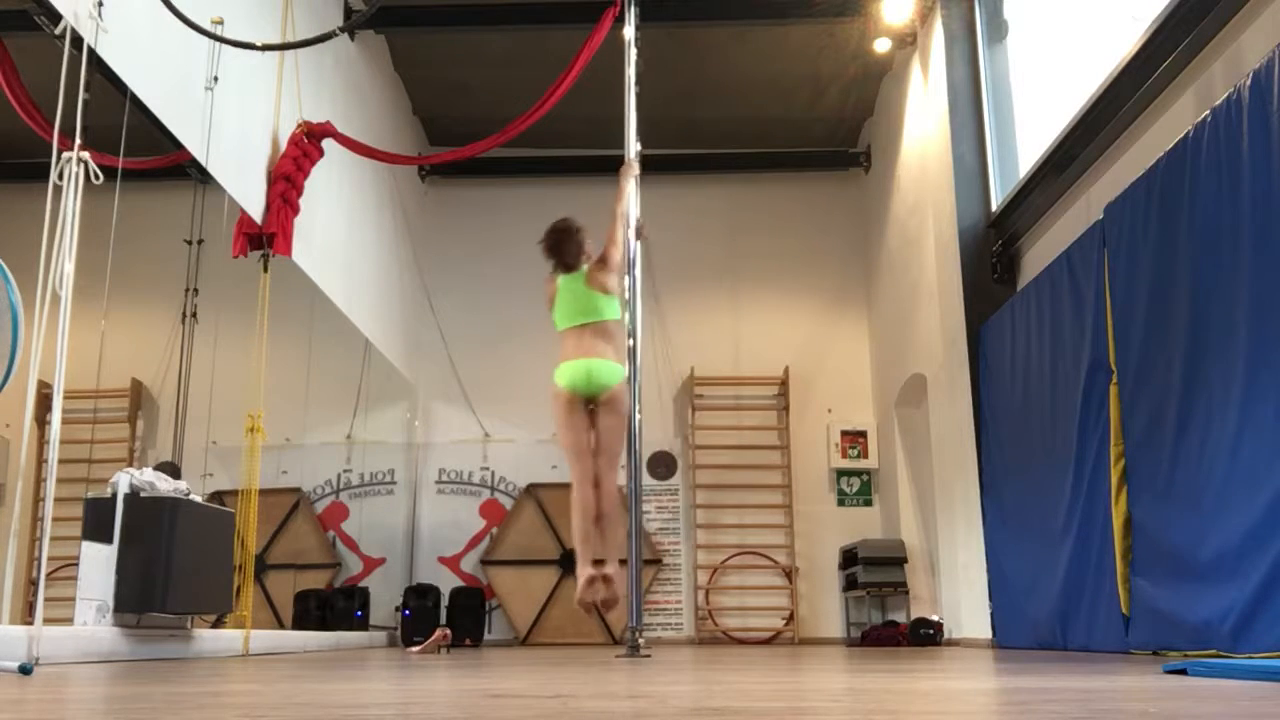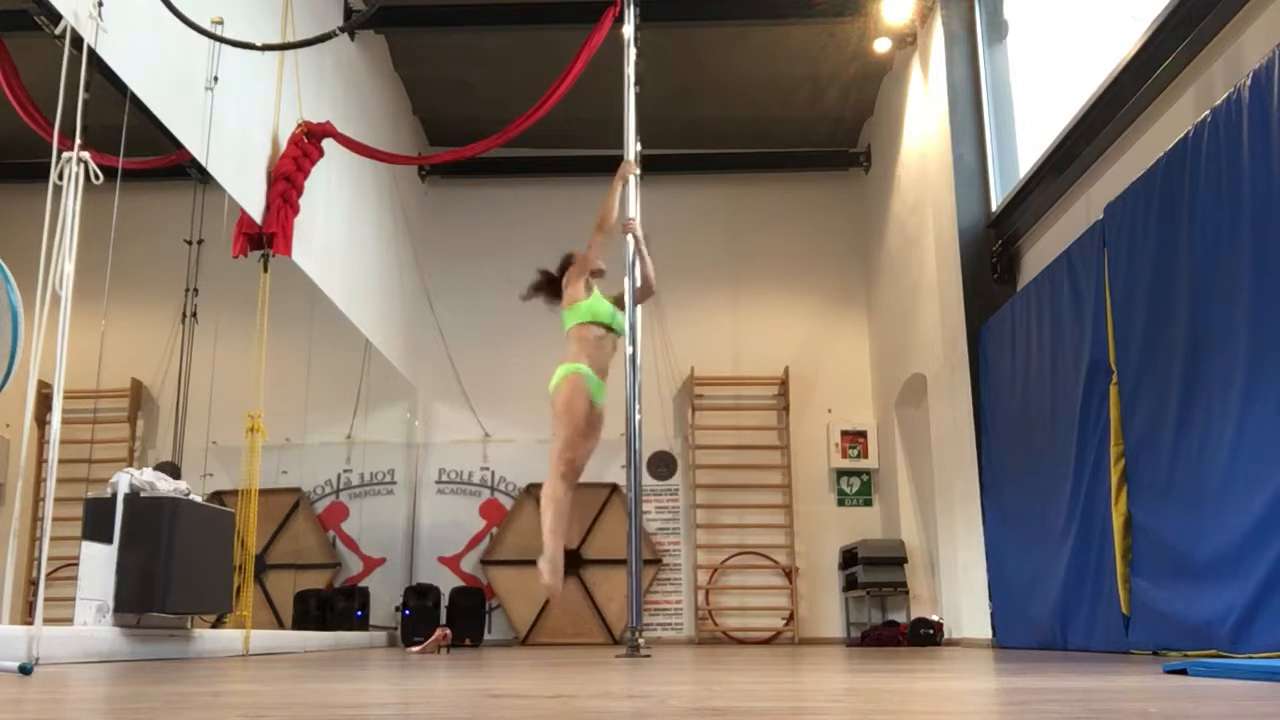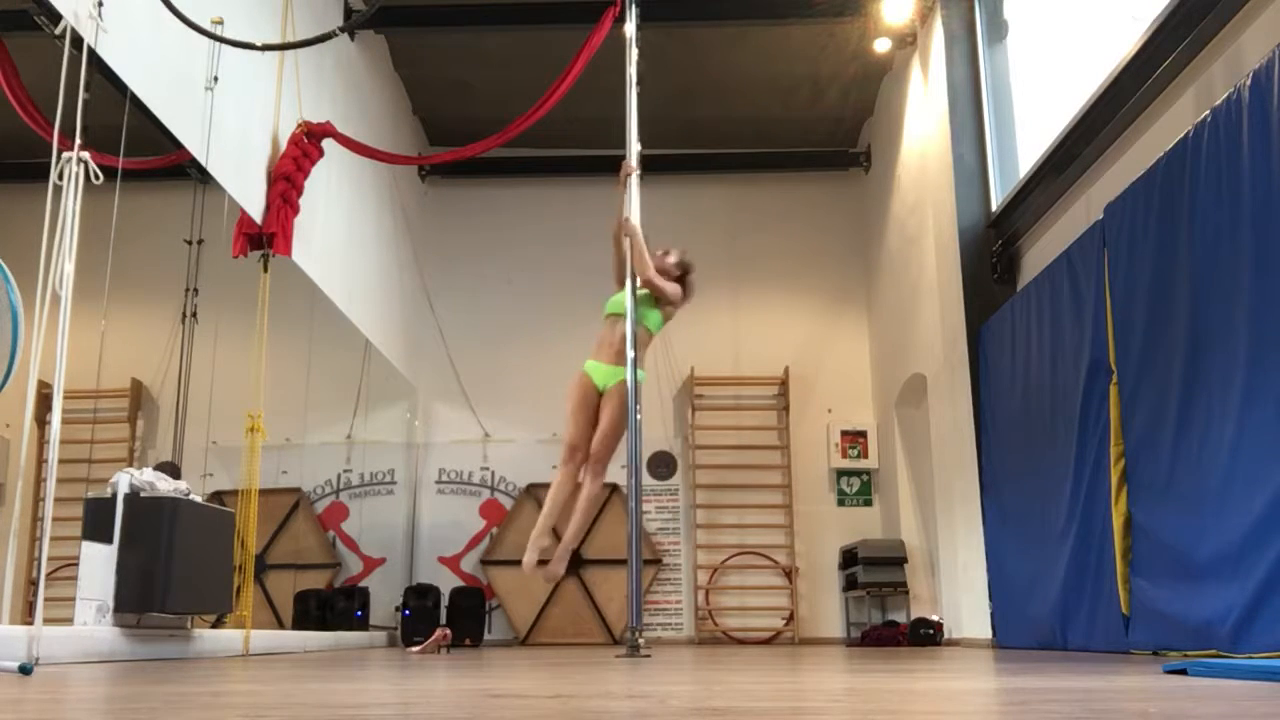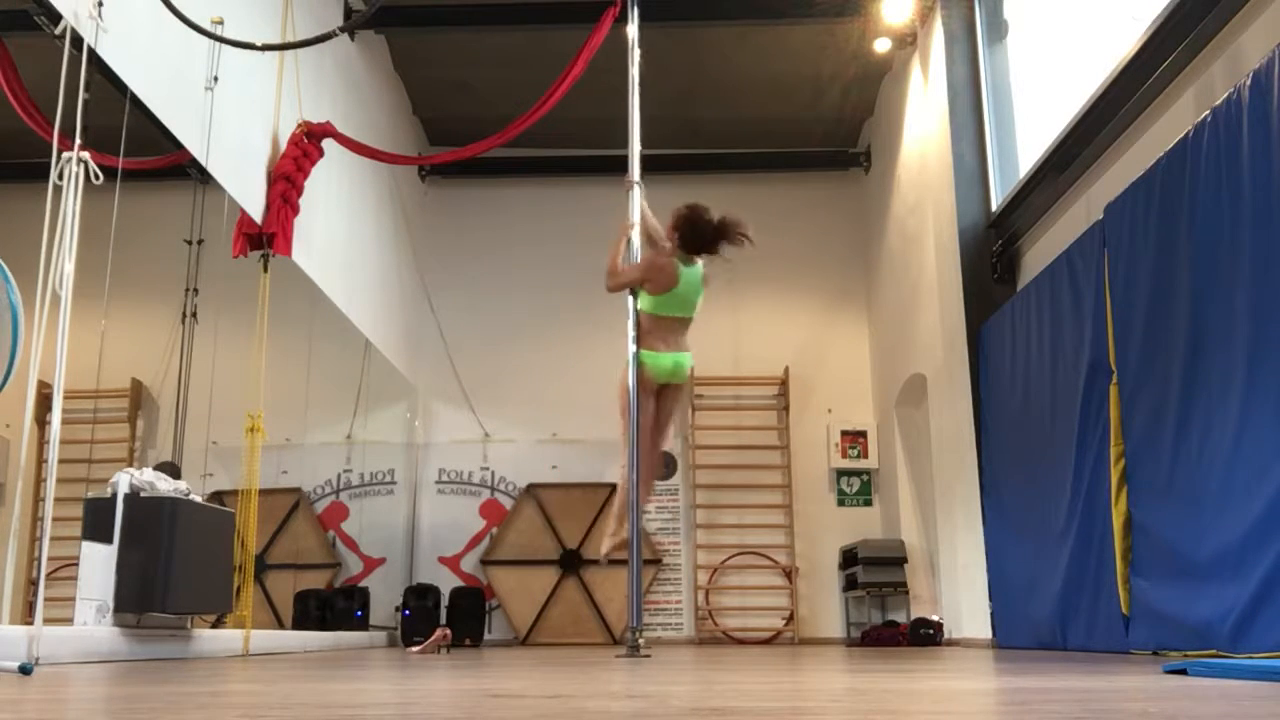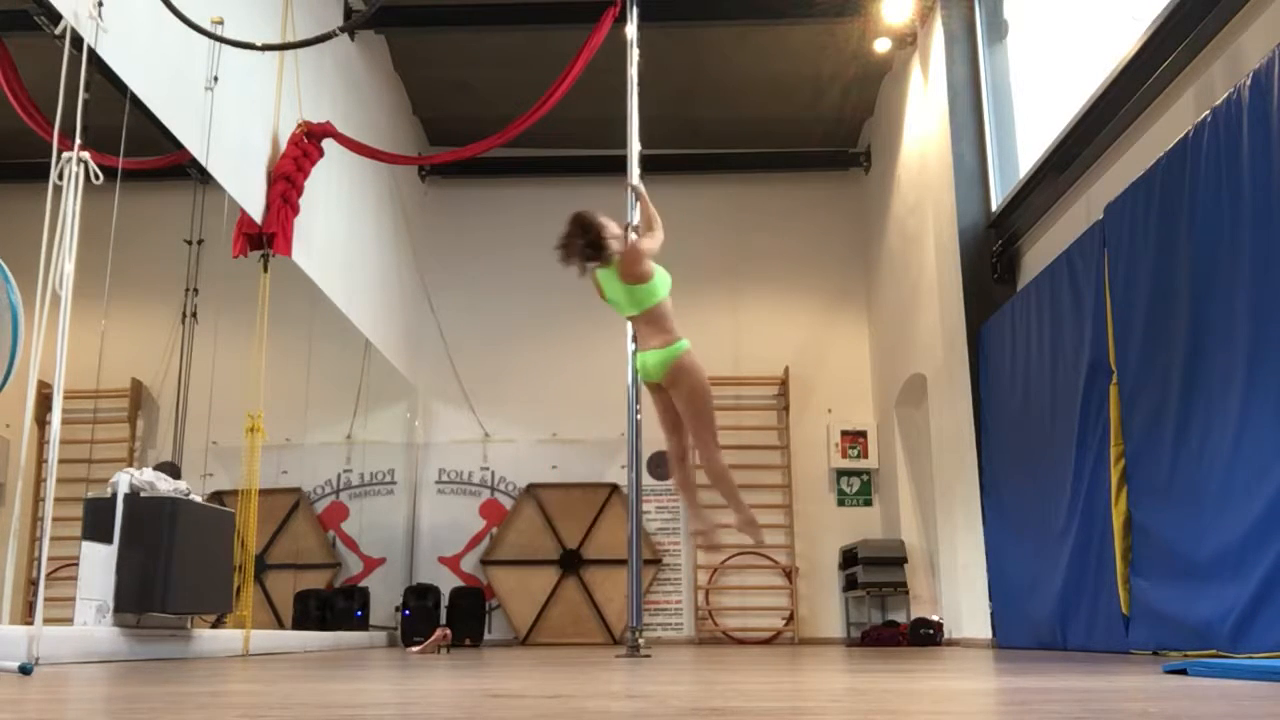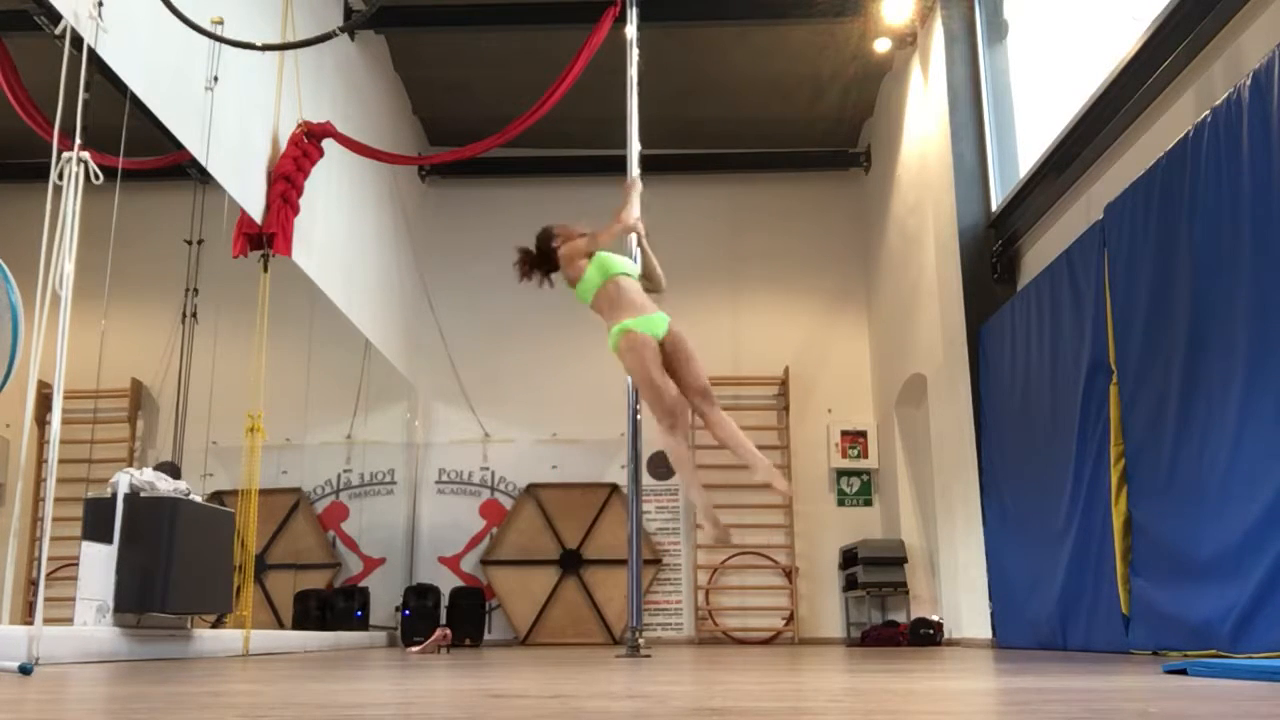
dt=0.3s
person 1, frame 1
left shoulder: (554, 288)
right shoulder: (602, 269)
right elbow: (618, 220)
right wrist: (626, 178)
left hip: (568, 377)
right hip: (609, 375)
left knee: (582, 474)
right knee: (606, 474)
left ankle: (585, 567)
right ankle: (611, 566)
person 1, frame 2
left shoulder: (607, 303)
right shoulder: (574, 282)
left elbow: (647, 287)
right elbow: (601, 228)
left wrist: (638, 241)
right wrist: (620, 178)
left hip: (590, 389)
right hip: (575, 379)
left knee: (569, 473)
right knee: (562, 469)
left ankle: (554, 559)
right ankle: (550, 553)
person 1, frame 3
left shoulder: (671, 297)
right shoulder: (635, 280)
left elbow: (650, 278)
right elbow: (621, 238)
left wrist: (637, 236)
right wrist: (624, 187)
left hip: (626, 379)
right hip: (593, 372)
left knee: (596, 462)
right knee: (571, 454)
left ankle: (566, 547)
right ankle: (541, 534)
person 1, frame 4
left shoulder: (660, 264)
right shoulder: (697, 266)
left elbow: (612, 282)
right elbow: (658, 240)
left wrist: (624, 238)
right wrist: (638, 203)
left hip: (647, 362)
right hip: (680, 362)
left knee: (640, 449)
right knee: (652, 449)
left ankle: (617, 527)
right ankle: (620, 527)
person 1, frame 5
left shoulder: (599, 275)
right shoulder: (634, 254)
right elbow: (657, 233)
left wrist: (632, 240)
right wrist: (642, 196)
left hip: (649, 359)
right hip: (673, 355)
left knee: (678, 446)
right knee: (707, 444)
left ankle: (697, 517)
right ankle: (743, 516)
person 1, frame 6
left shoulder: (599, 262)
right shoulder: (570, 255)
left elbow: (657, 284)
right elbow: (623, 222)
left wrist: (641, 239)
right wrist: (633, 191)
left hip: (659, 324)
right hip: (630, 333)
left knee: (704, 399)
right knee: (670, 416)
left ankle: (760, 465)
right ankle: (702, 505)
